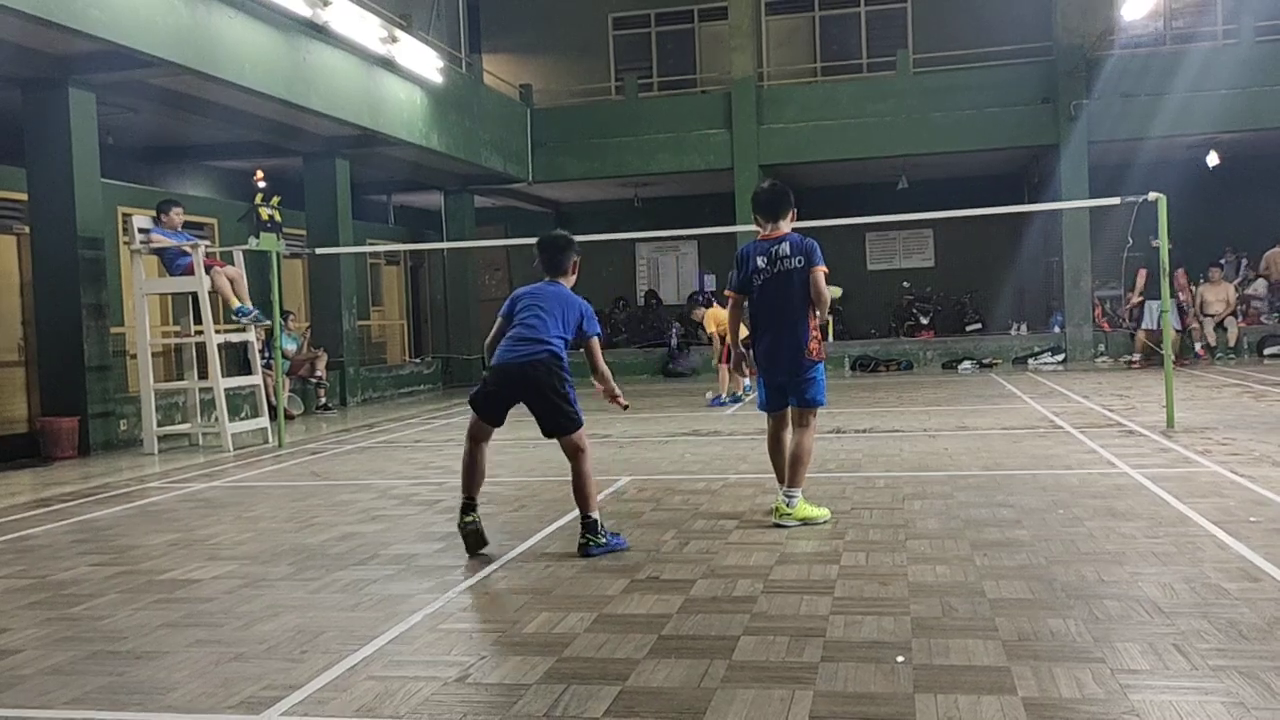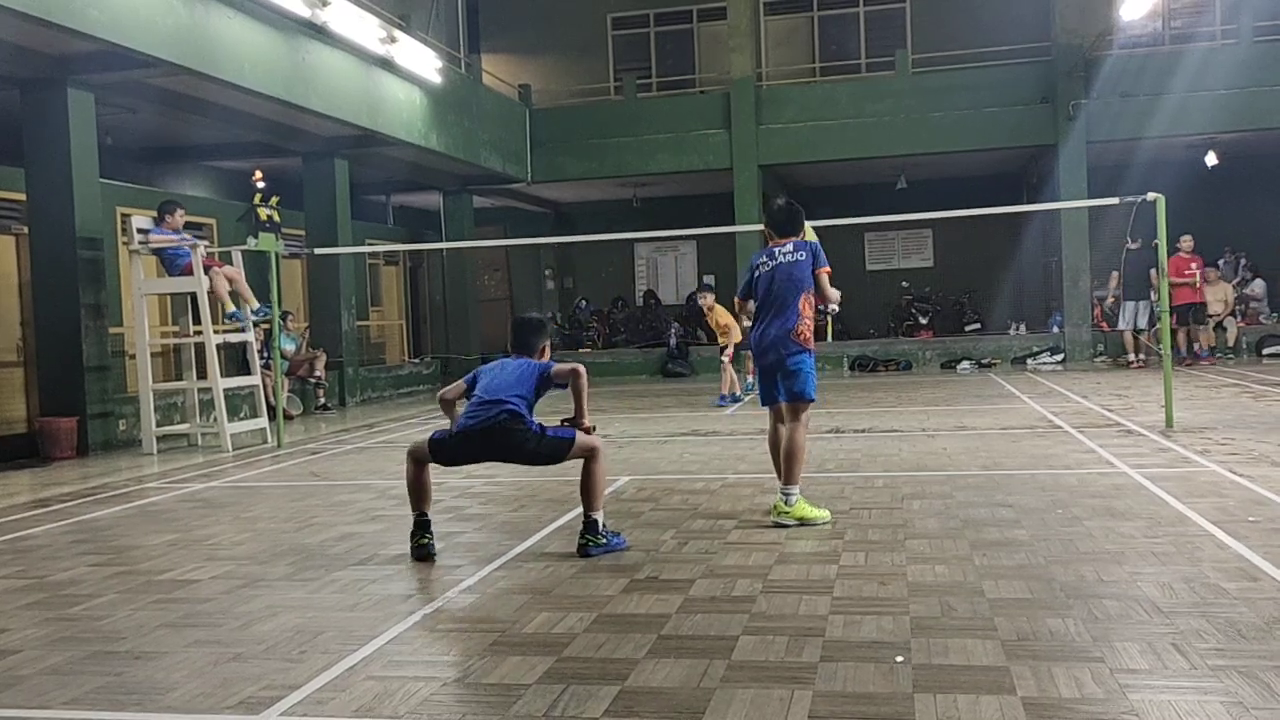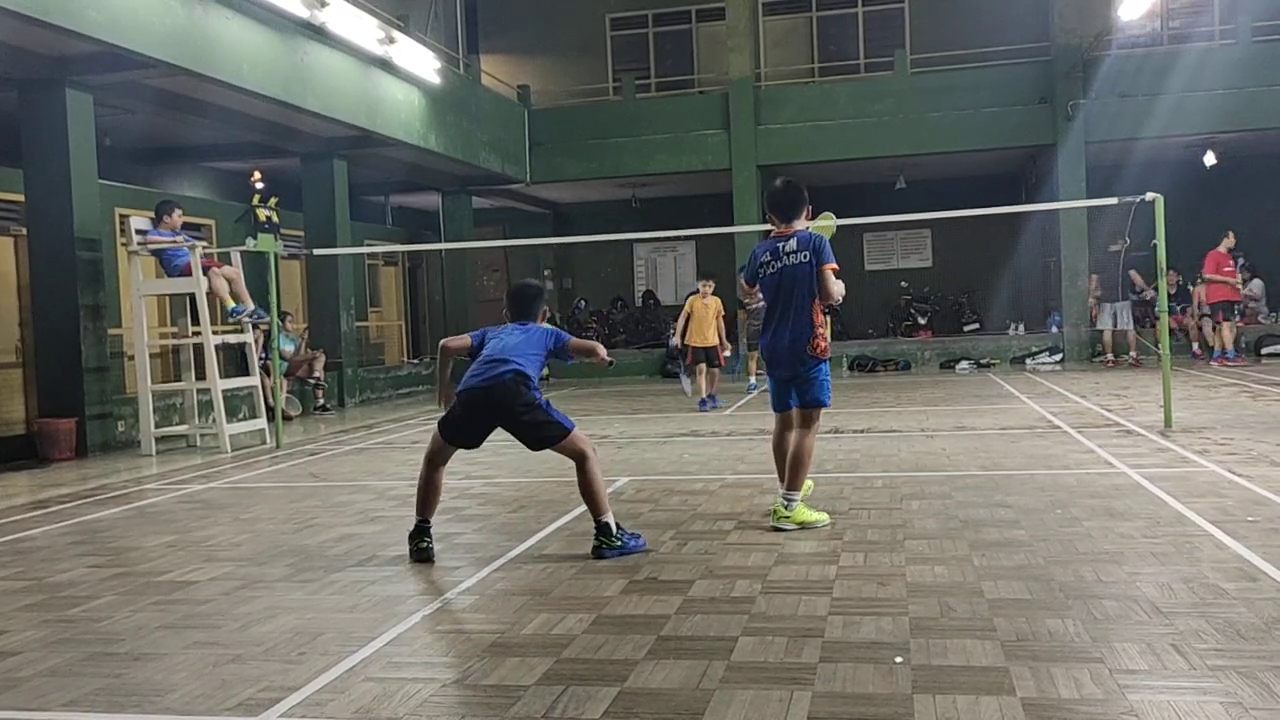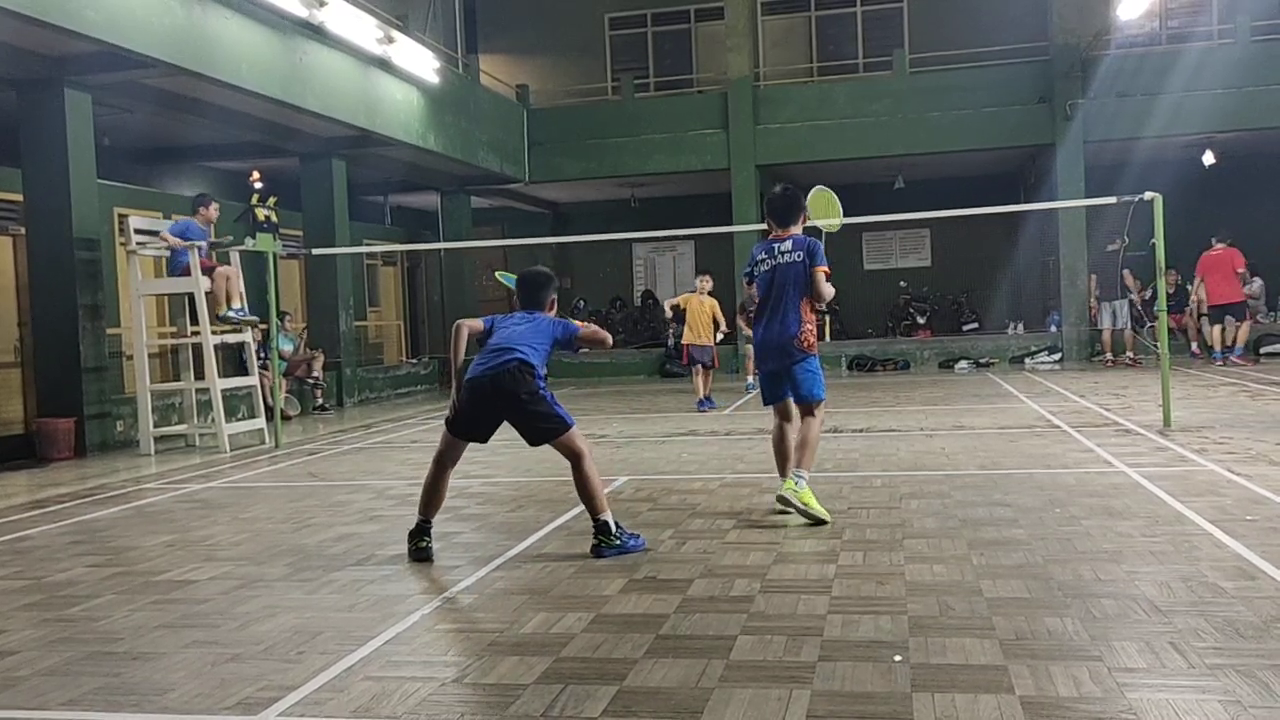
dt=1s
person 1, frame 1
left shoulder: (746, 254)
right shoulder: (806, 246)
left elbow: (735, 306)
right elbow: (820, 293)
left wrist: (735, 347)
right wrist: (822, 315)
left hip: (766, 352)
right hip: (803, 348)
left knee: (777, 422)
right knee: (803, 423)
left ankle: (785, 495)
right ankle: (791, 503)
person 1, frame 2
left shoulder: (758, 260)
right shoulder: (810, 249)
left elbow: (741, 305)
right elbow: (825, 295)
right wrist: (835, 297)
left hip: (763, 344)
right hip: (794, 341)
left knee: (778, 417)
right knee: (797, 418)
left ankle: (785, 494)
right ankle: (789, 501)
person 1, frame 3
left shoulder: (761, 251)
right shoulder: (816, 243)
left elbow: (749, 289)
right elbow: (829, 295)
right wrist: (841, 289)
left hip: (774, 348)
right hip: (807, 345)
left knee: (784, 421)
right knee: (806, 424)
left ankle: (788, 490)
right ankle: (789, 507)
person 1, frame 4
left shoulder: (759, 252)
right shoulder: (810, 246)
left elbow: (751, 294)
right elbow: (820, 295)
right wrist: (830, 292)
left hip: (765, 344)
right hip: (797, 341)
left knee: (783, 415)
right knee: (812, 412)
left ankle: (787, 485)
right ankle: (797, 484)
person 2, frame 1
left shoulder: (519, 295)
right shoulder: (580, 307)
left elbow: (490, 344)
right elbow: (598, 368)
right wrist: (614, 394)
left hip: (503, 369)
right hip: (546, 372)
left knee: (476, 440)
right knee: (578, 453)
left ankle: (469, 517)
right ankle: (592, 533)
person 2, frame 2
left shoulder: (487, 369)
right shoulder: (540, 369)
left elbow: (444, 397)
right elbow: (577, 371)
left wrist: (458, 425)
right wrist: (581, 417)
left hip: (468, 436)
right hip: (513, 433)
left knee: (415, 453)
right knee: (594, 447)
left ankle: (422, 535)
right ankle: (593, 533)
person 2, frame 3
left shoulder: (491, 333)
right shoulder: (548, 334)
left elbow: (446, 345)
right elbow: (595, 349)
left wrist: (443, 386)
right wrist: (602, 355)
left hip: (471, 394)
right hip: (515, 393)
left knee: (434, 459)
right knee: (584, 453)
left ankle: (421, 536)
right ankle: (608, 535)
person 2, frame 4
left shoulder: (500, 320)
right shoulder: (555, 325)
left elbow: (462, 326)
right elbow: (605, 340)
left wrist: (457, 379)
right wrist: (592, 330)
left hip: (478, 383)
right hip: (518, 381)
left knee: (444, 460)
right knee: (579, 452)
left ankle: (420, 536)
right ankle: (607, 533)
